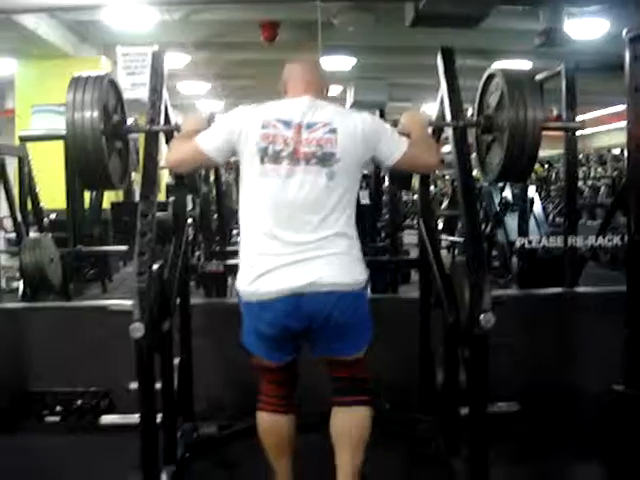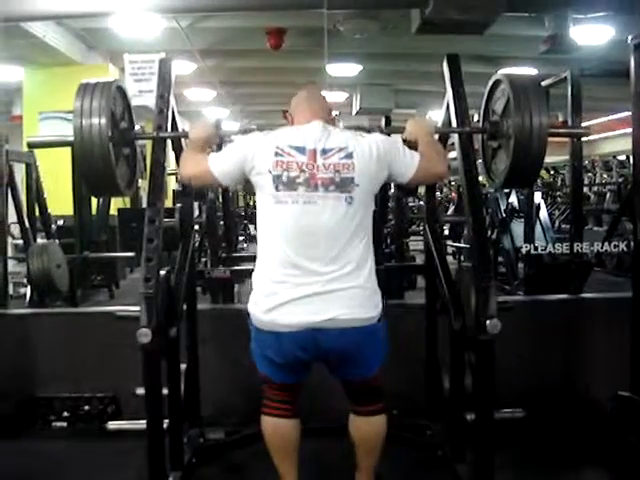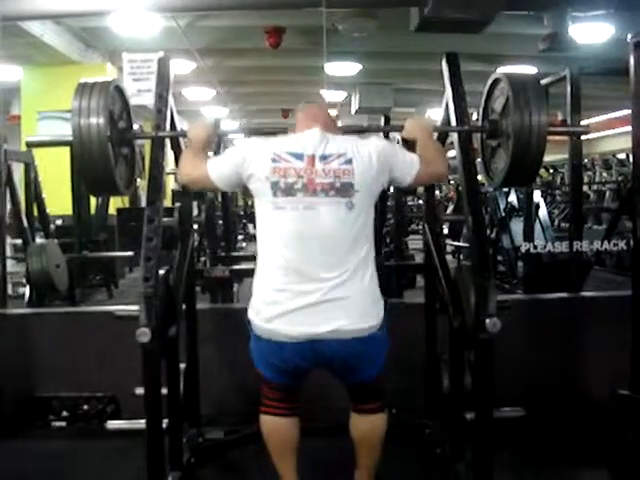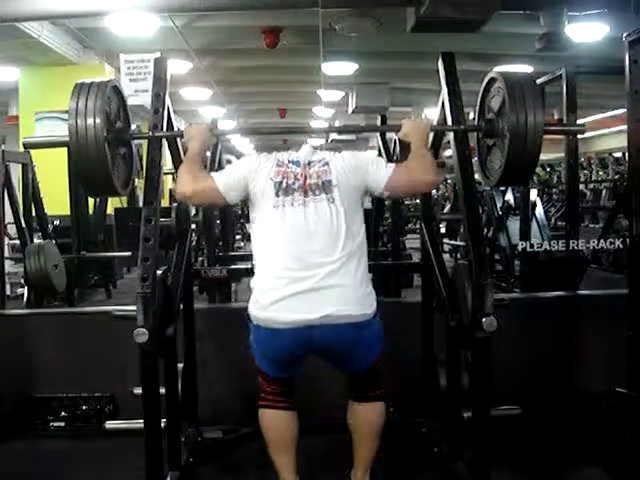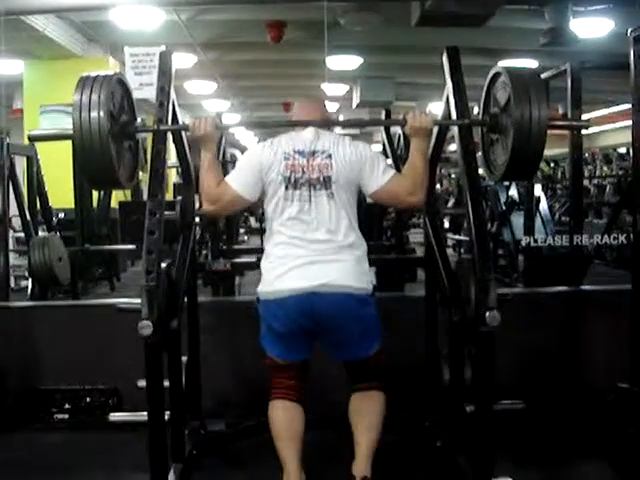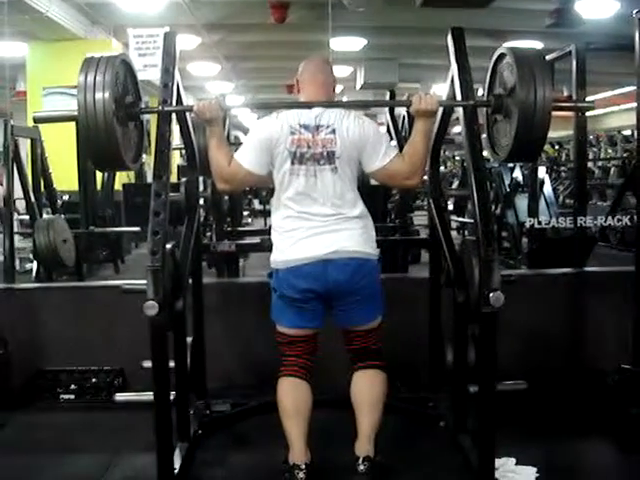
dt=0.5s
person 1, frame 1
left shoulder: (246, 119)
right shoulder: (358, 124)
left elbow: (176, 159)
right elbow: (428, 160)
left wrist: (189, 130)
right wrist: (416, 127)
left hip: (266, 289)
right hip: (337, 287)
left knee: (274, 390)
right knee: (351, 387)
person 1, frame 2
left shoulder: (259, 146)
right shoulder: (372, 146)
left elbow: (190, 171)
right elbow: (437, 169)
left wrist: (198, 139)
right wrist: (423, 135)
left hip: (278, 316)
right hip: (354, 315)
left knee: (278, 398)
right knee: (367, 398)
person 1, frame 3
left shoulder: (257, 152)
right shoulder: (370, 152)
left elbow: (189, 174)
right elbow: (437, 169)
left wrist: (198, 140)
right wrist: (422, 134)
left hip: (278, 323)
right hip: (355, 324)
left knee: (277, 400)
right knee: (368, 400)
person 1, frame 4
left shoulder: (257, 167)
right shoulder: (351, 163)
left elbow: (187, 189)
right elbow: (425, 177)
left wrist: (195, 146)
right wrist: (417, 138)
left hip: (275, 317)
right hip: (348, 315)
left knee: (274, 392)
right knee: (367, 388)
person 1, frame 5
left shoulder: (264, 153)
right shoulder: (354, 151)
left elbow: (214, 203)
right elbow: (411, 195)
left wrist: (207, 148)
right wrist: (419, 140)
left hip: (283, 292)
right hip: (346, 289)
left knee: (286, 384)
right knee: (367, 378)
person 1, frame 6
left shoulder: (271, 127)
right shoulder: (358, 125)
left elbow: (227, 179)
right elbow: (408, 176)
left wrist: (214, 127)
right wrist: (424, 121)
left hip: (294, 263)
right hip: (353, 259)
left knee: (295, 362)
right knee: (367, 356)
